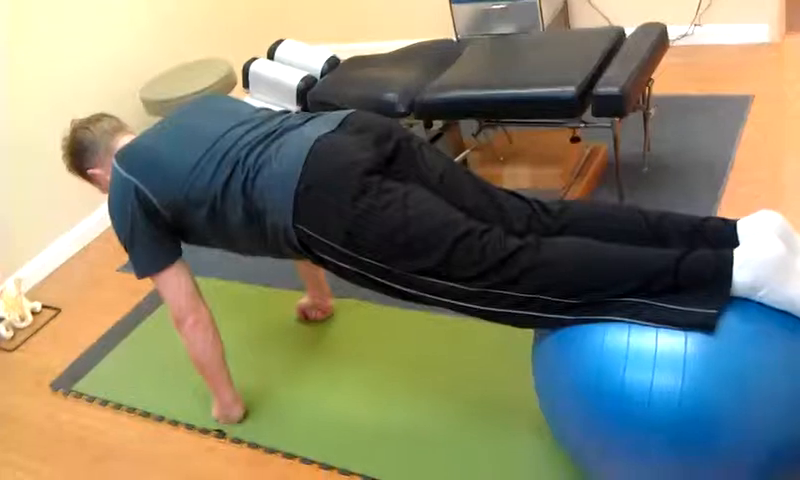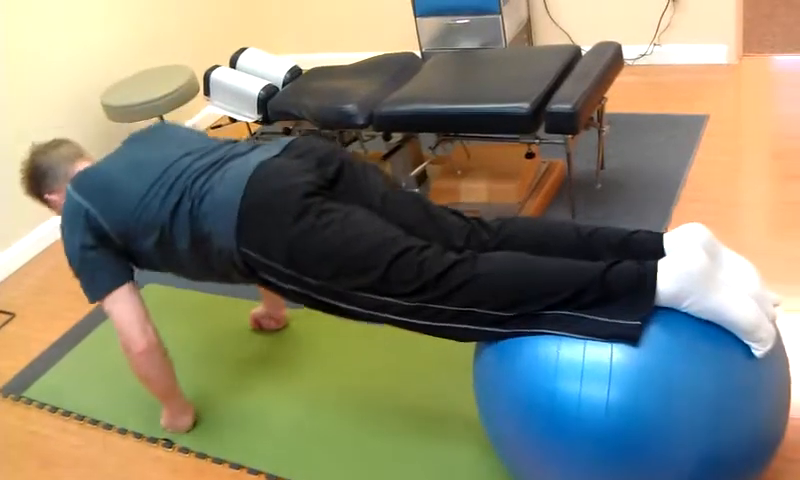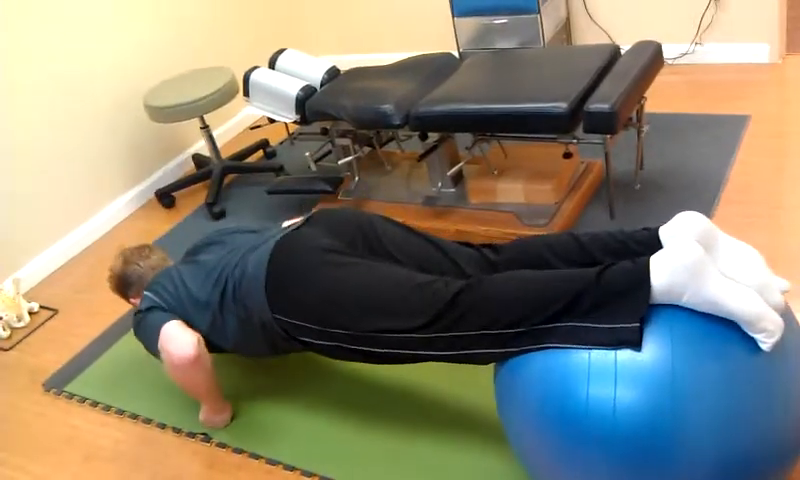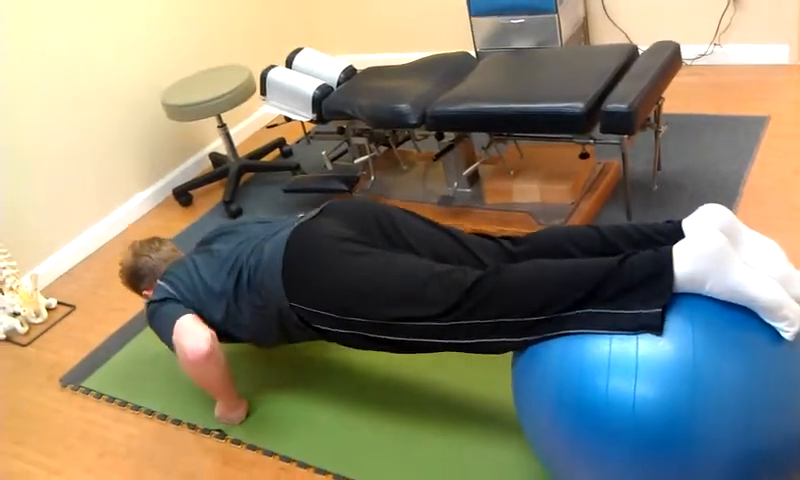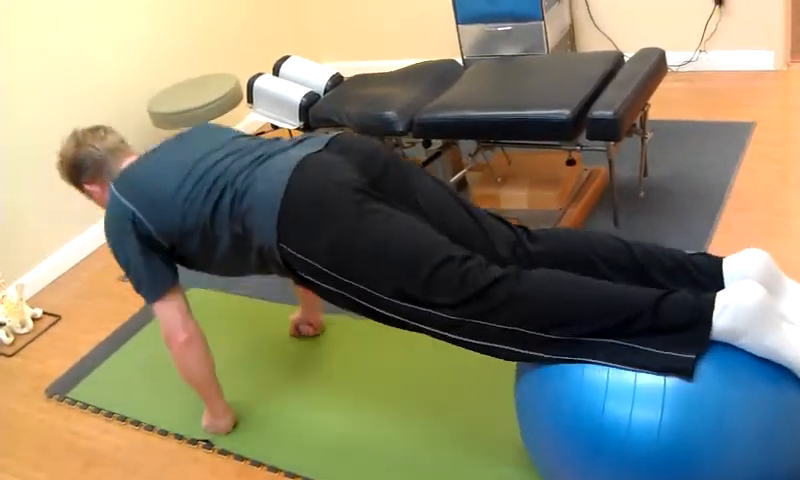
dt=1s
person 1, frame 1
left shoulder: (127, 193)
right shoulder: (198, 108)
left elbow: (189, 315)
left wrist: (226, 402)
right wrist: (319, 294)
left hip: (331, 199)
right hip: (357, 130)
left knee: (505, 273)
right knee: (531, 224)
left ankle: (732, 271)
right ankle: (736, 236)
person 1, frame 2
left shoulder: (80, 218)
right shoulder: (146, 136)
left elbow: (139, 341)
left wrist: (176, 411)
right wrist: (274, 302)
left hip: (277, 221)
right hip: (302, 156)
left knee: (447, 288)
right knee: (473, 242)
left ankle: (660, 282)
right ankle: (667, 247)
person 1, frame 3
left shoulder: (152, 308)
right shoulder: (206, 243)
left elbow: (185, 351)
right elbow: (302, 218)
left wrist: (214, 408)
left hip: (300, 289)
right hip: (335, 226)
left knee: (465, 316)
right knee: (491, 266)
left ankle: (657, 280)
right ankle: (670, 240)
person 1, frame 4
left shoulder: (166, 298)
right shoulder: (218, 234)
left elbow: (199, 347)
left wrist: (230, 404)
right wrist: (325, 308)
left hip: (316, 277)
right hip: (349, 214)
left knee: (483, 305)
right knee: (509, 259)
left ankle: (683, 268)
right ankle: (688, 233)
person 1, frame 5
left shoulder: (123, 213)
right shoulder: (189, 136)
left elbow: (180, 331)
left wrist: (217, 411)
right wrist: (310, 308)
left hip: (316, 217)
right hip: (347, 154)
left knee: (486, 302)
right knee: (517, 254)
left ankle: (718, 316)
right ankle: (725, 273)
